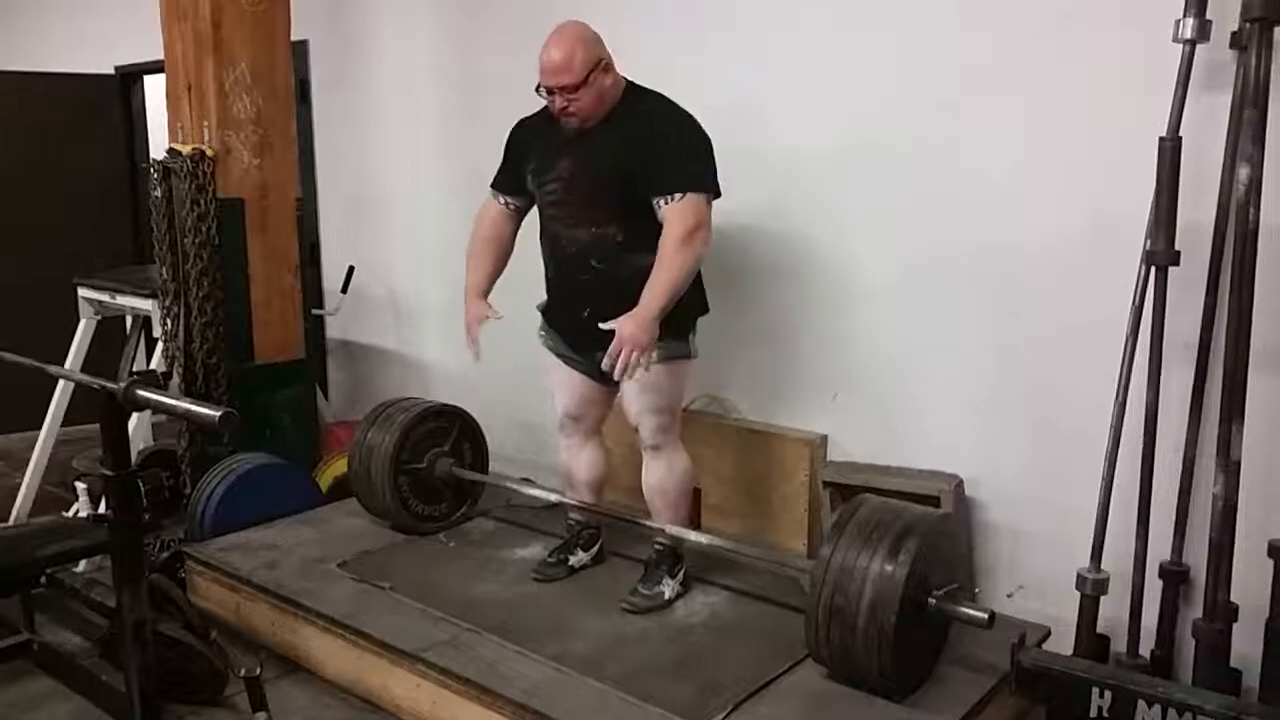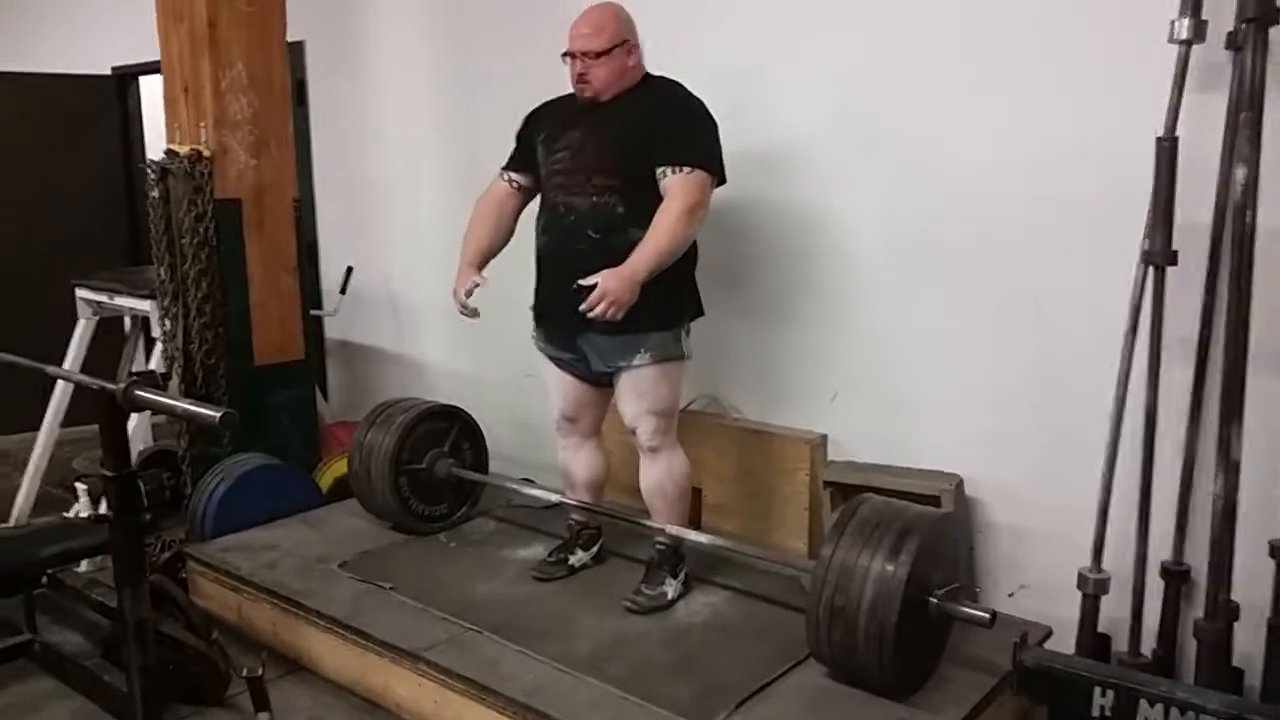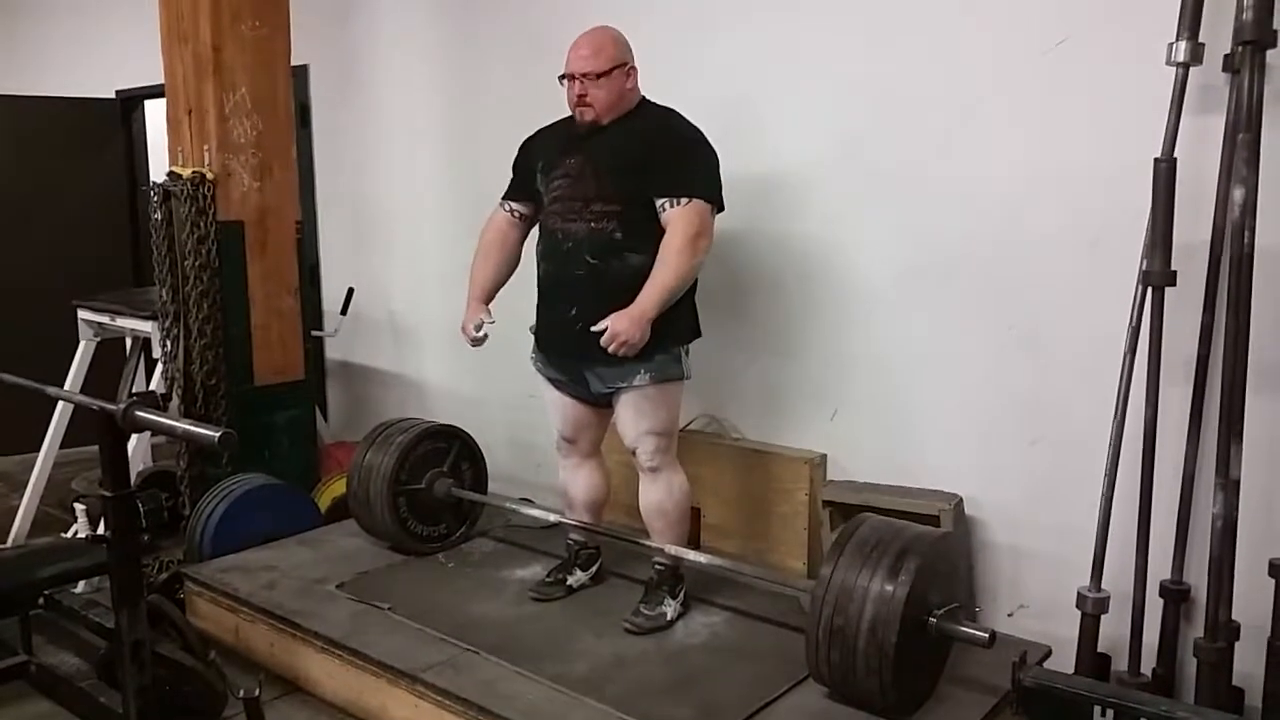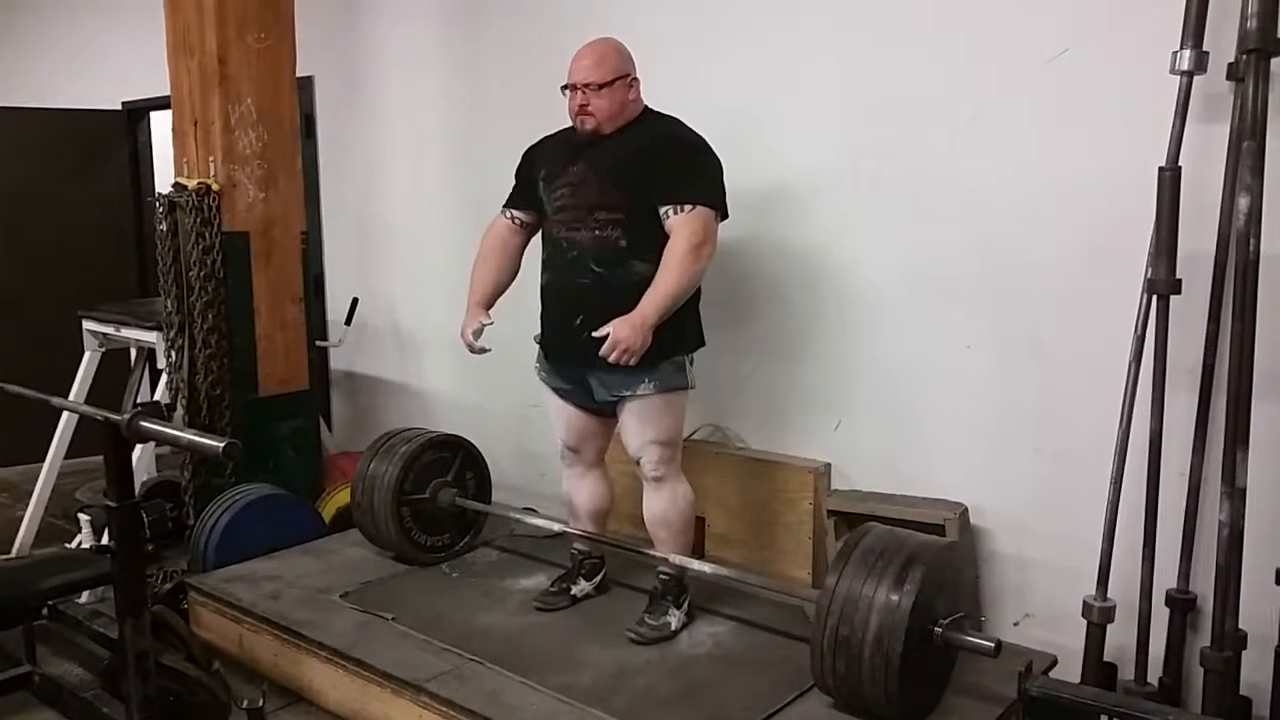
dt=1s
person 1, frame 1
left shoulder: (661, 127)
right shoulder: (531, 133)
left elbow: (687, 226)
right elbow: (499, 212)
left wrist: (647, 317)
right wrist: (476, 294)
left hip: (649, 319)
right hip: (568, 319)
left knee: (656, 436)
right knee: (573, 427)
left ankle: (669, 559)
right ankle: (583, 536)
person 1, frame 2
left shoulder: (671, 110)
right shoulder: (548, 119)
left elbow: (688, 201)
right elbow: (505, 192)
left wrist: (632, 275)
right wrist: (470, 263)
left hip: (642, 316)
right hip: (561, 312)
left knee: (654, 436)
right knee: (573, 427)
left ankle: (670, 561)
right ankle: (583, 537)
person 1, frame 3
left shoulder: (669, 139)
right shoulder: (544, 145)
left elbow: (689, 233)
right elbow: (507, 223)
left wrist: (642, 313)
right wrist: (477, 298)
left hip: (639, 339)
right hip: (560, 337)
left knee: (653, 456)
right knee: (573, 448)
left ankle: (668, 581)
right ankle: (582, 555)
person 1, frame 4
left shoulder: (672, 147)
right shoulder: (547, 154)
left elbow: (693, 239)
right elbow: (508, 230)
left wrist: (643, 320)
right wrist: (478, 304)
left hip: (646, 350)
right hip: (565, 346)
left knee: (657, 465)
right knee: (577, 458)
left ankle: (672, 590)
right ankle: (586, 565)
